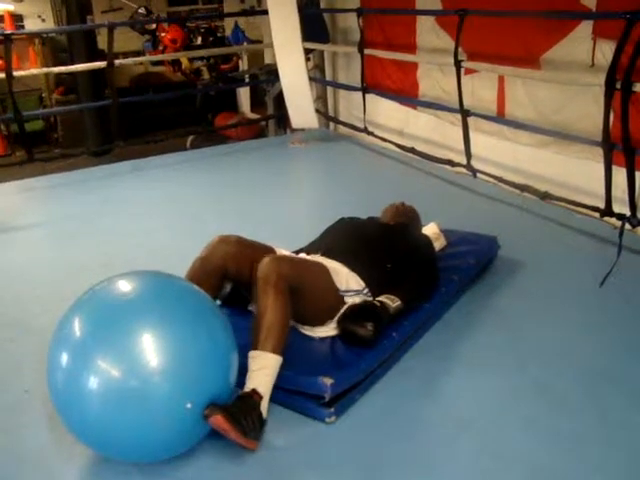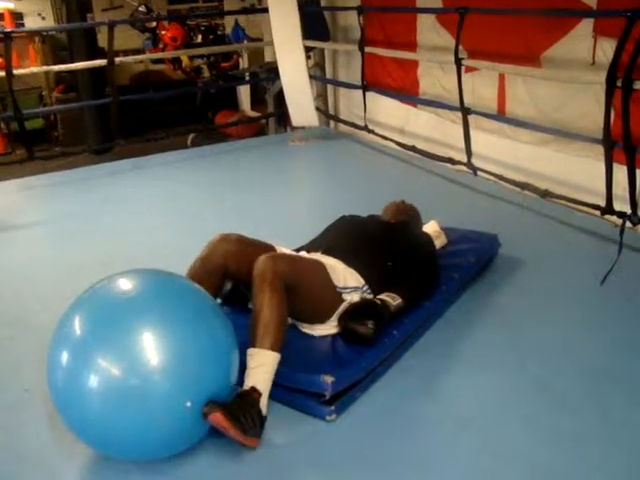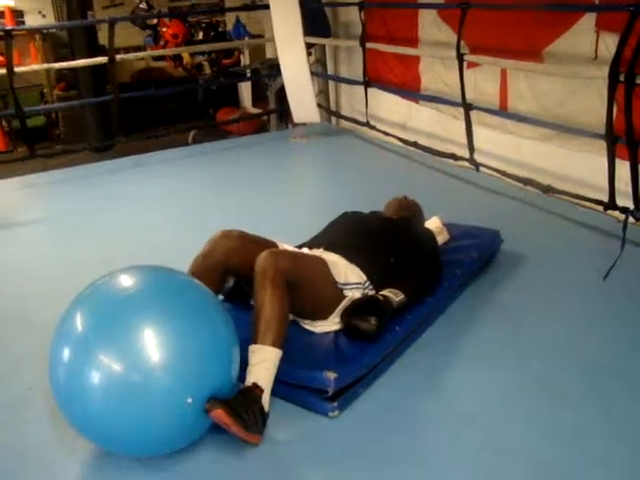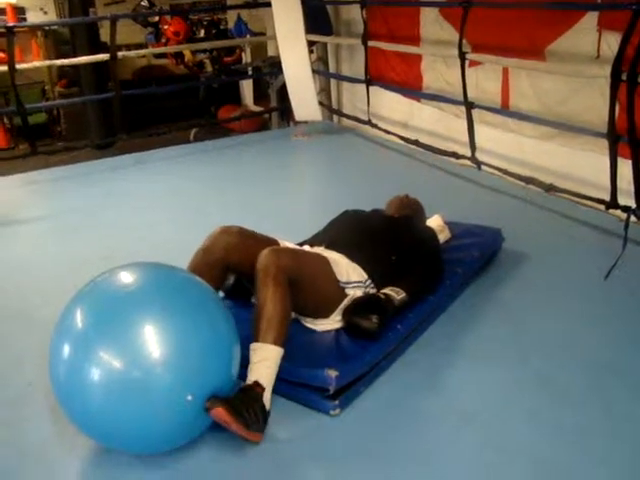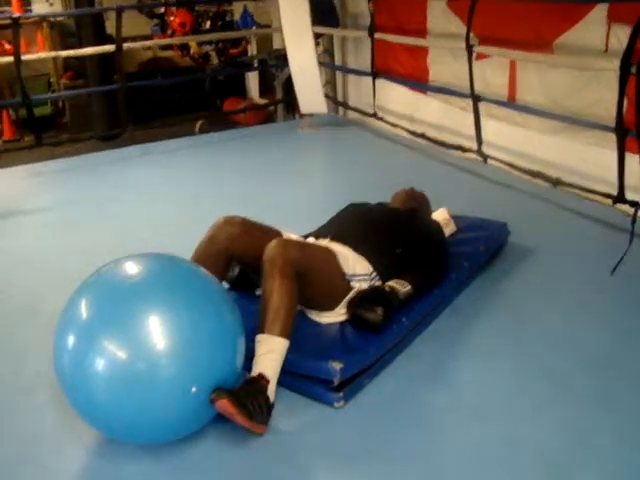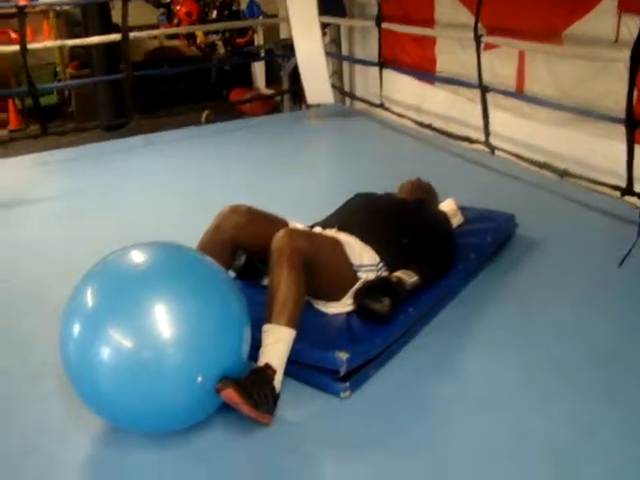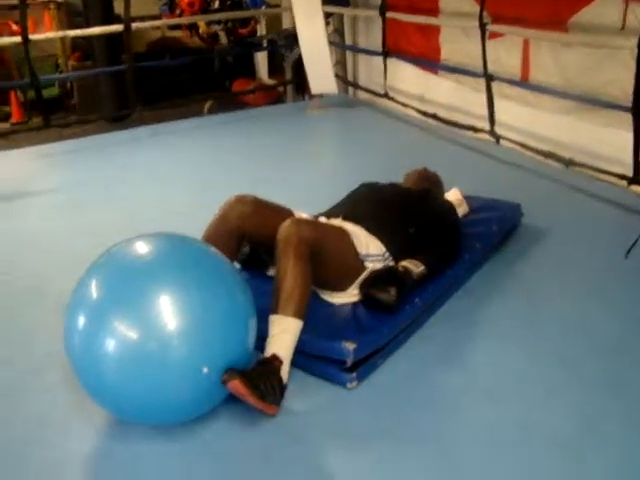
dt=0.1s
person 1, frame 1
left shoulder: (415, 244)
right shoulder: (349, 223)
left elbow: (422, 282)
left wrist: (383, 308)
right wrist: (244, 282)
left hip: (345, 283)
right hip: (299, 268)
left knee: (275, 269)
right knee: (225, 248)
left ankle: (254, 406)
person 1, frame 2
left shoulder: (416, 241)
right shoulder: (350, 221)
left elbow: (422, 280)
left wrist: (384, 306)
right wrist: (243, 279)
left hip: (345, 280)
left knee: (271, 265)
right knee: (225, 247)
left ankle: (254, 403)
person 1, frame 3
left shoulder: (418, 238)
right shoulder: (352, 217)
left elbow: (425, 276)
left wrist: (385, 302)
right wrist: (243, 277)
left hip: (347, 277)
left knee: (272, 262)
right knee: (227, 243)
left ankle: (256, 400)
person 1, frame 4
left shoulder: (419, 236)
right shoulder: (353, 216)
left elbow: (426, 275)
left wrist: (387, 300)
right wrist: (244, 274)
left hip: (348, 273)
left knee: (274, 260)
right knee: (227, 238)
left ankle: (257, 398)
person 1, frame 5
left shoulder: (424, 229)
right shoulder: (359, 209)
left elbow: (432, 267)
left wrist: (392, 293)
right wrist: (251, 265)
left hip: (353, 268)
left knee: (282, 252)
right knee: (230, 229)
left ankle: (261, 390)
person 1, frame 6
left shoulder: (431, 219)
right shoulder: (366, 199)
left elbow: (438, 258)
left wrist: (399, 284)
right wrist: (258, 253)
left hip: (360, 257)
right hip: (315, 244)
left knee: (289, 241)
right knee: (236, 218)
left ankle: (268, 379)
person 1, frame 7
left shoulder: (437, 209)
right shoulder: (372, 189)
left elbow: (445, 248)
left wrist: (405, 274)
right wrist: (262, 244)
left hip: (366, 250)
right hip: (321, 235)
left knee: (296, 231)
right knee: (241, 208)
left ankle: (274, 371)
